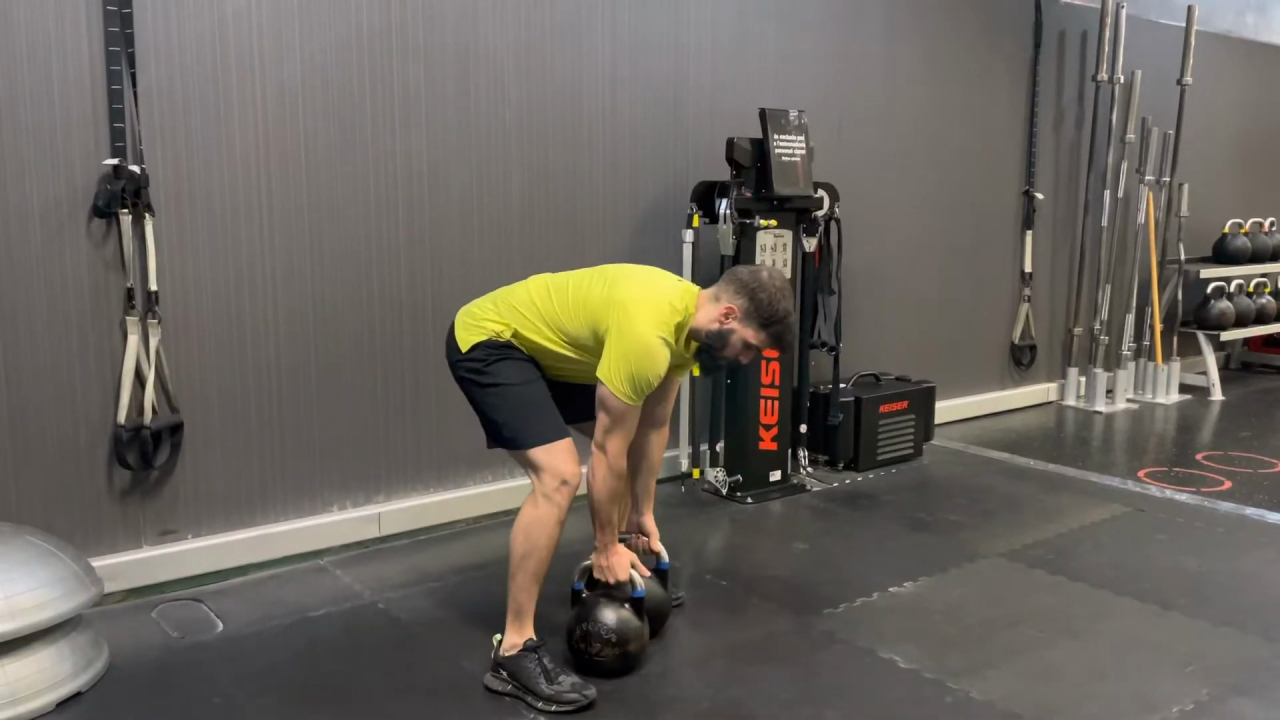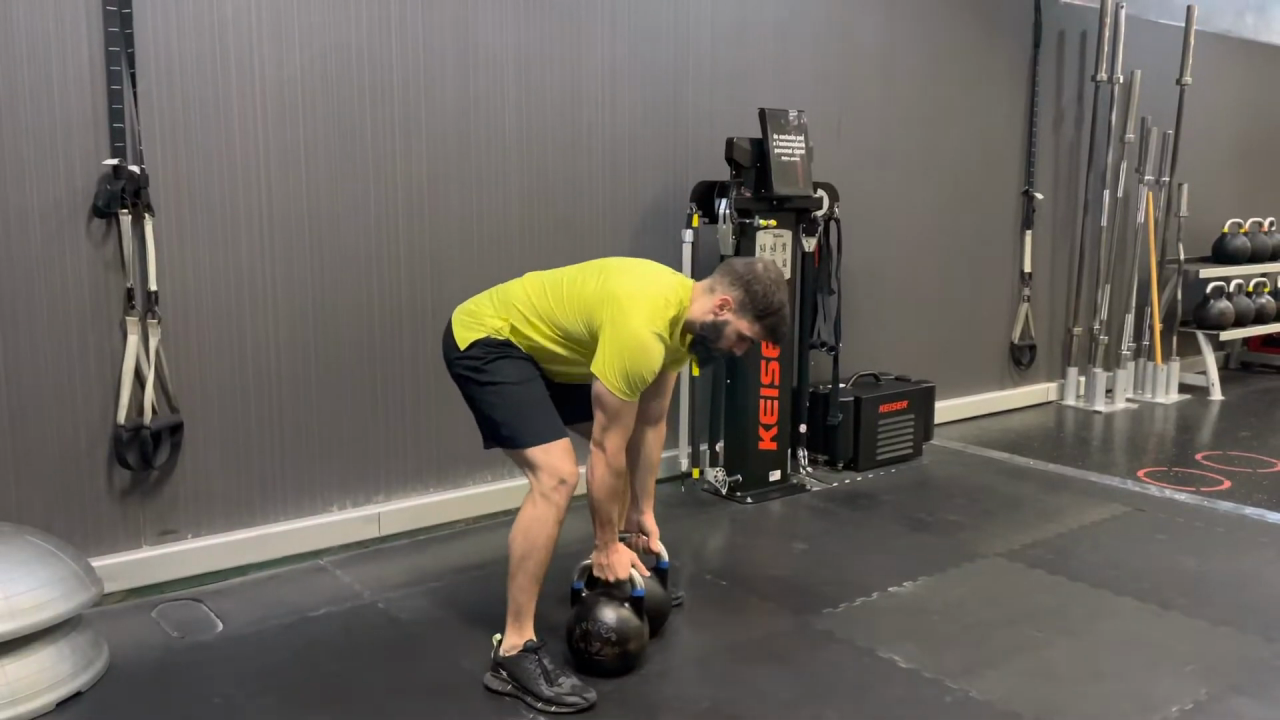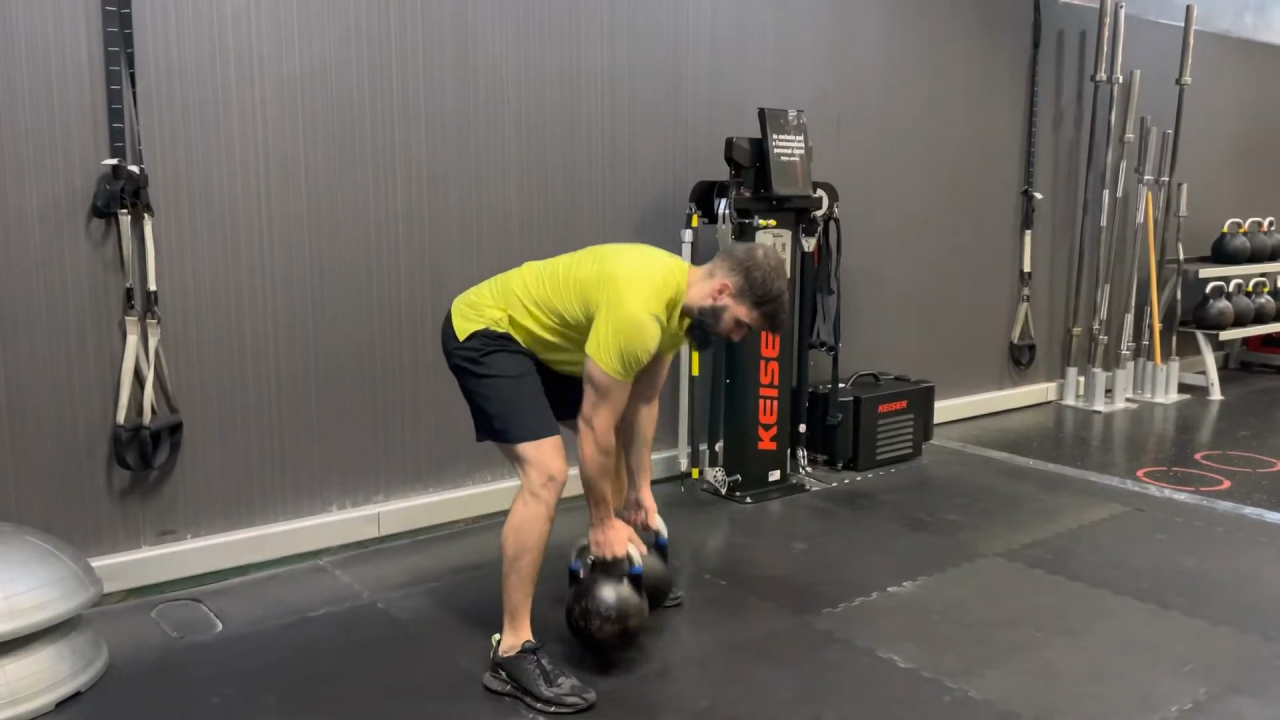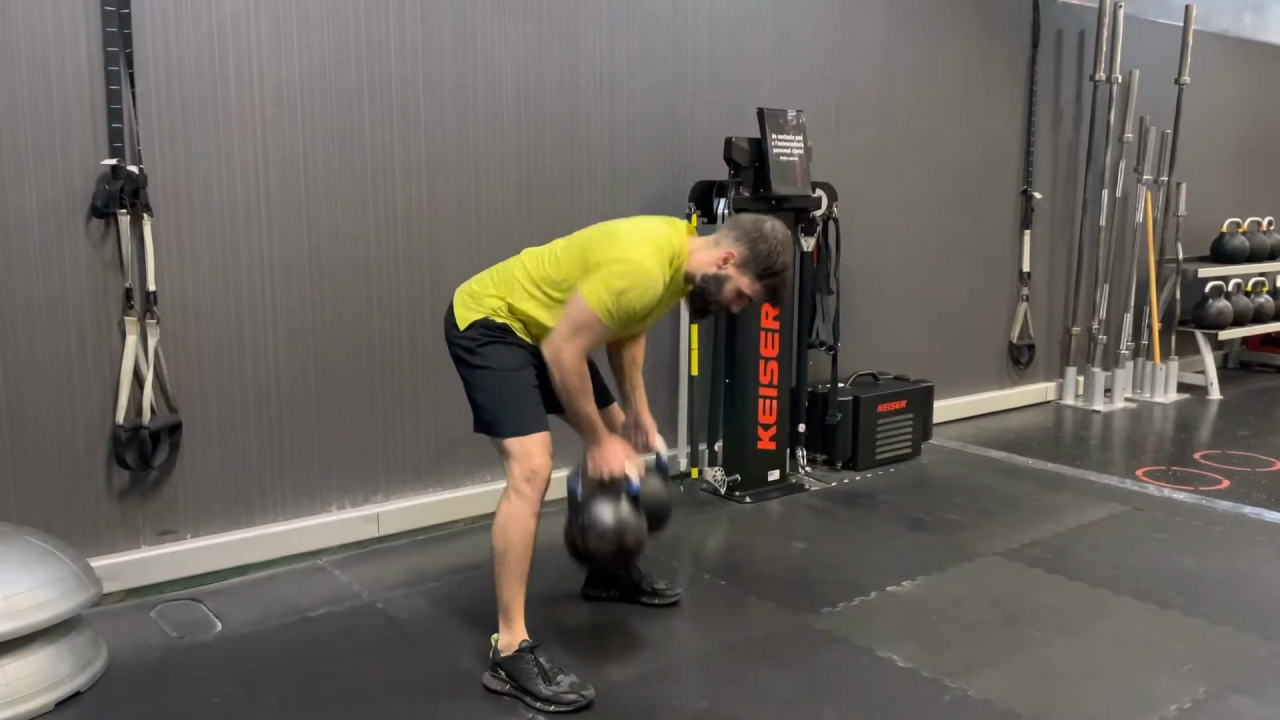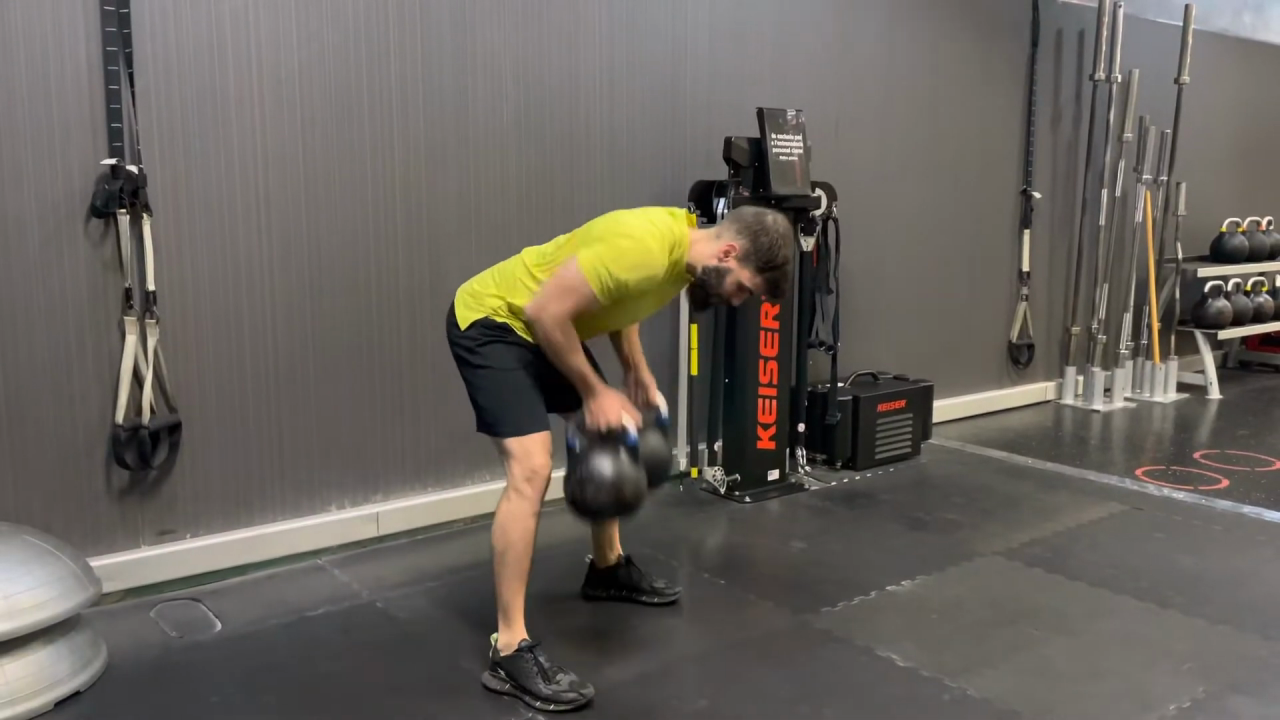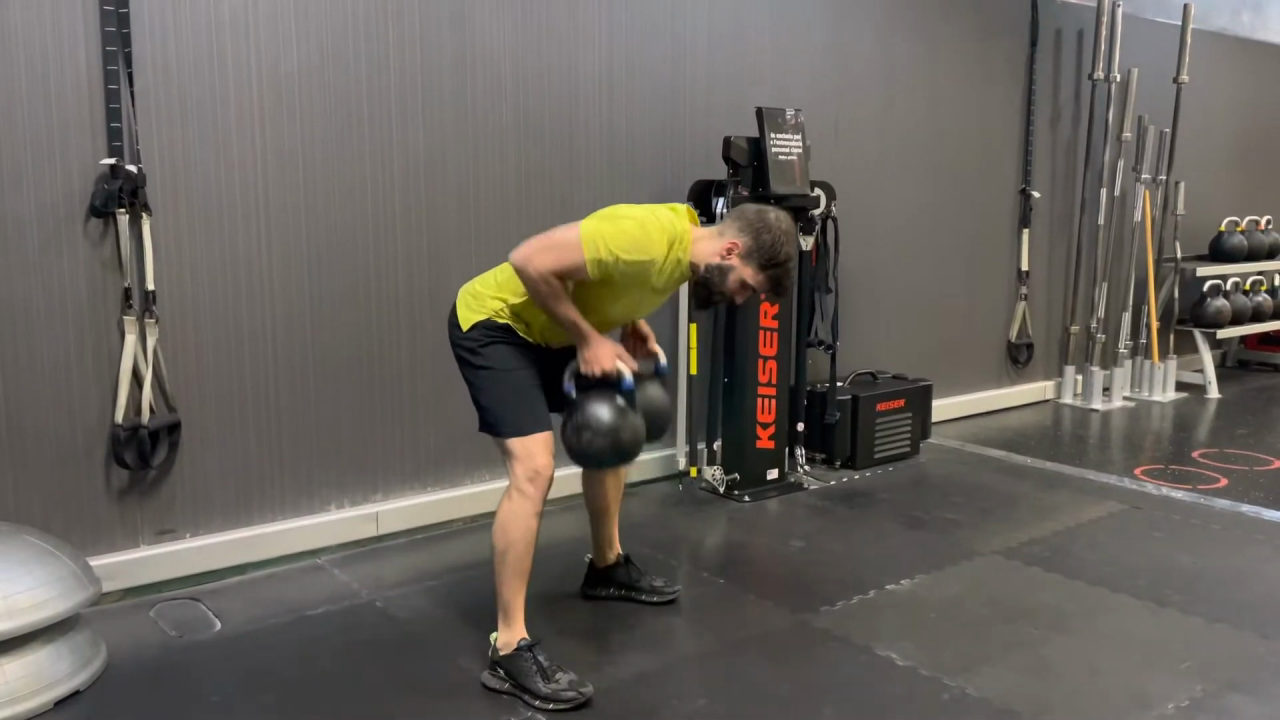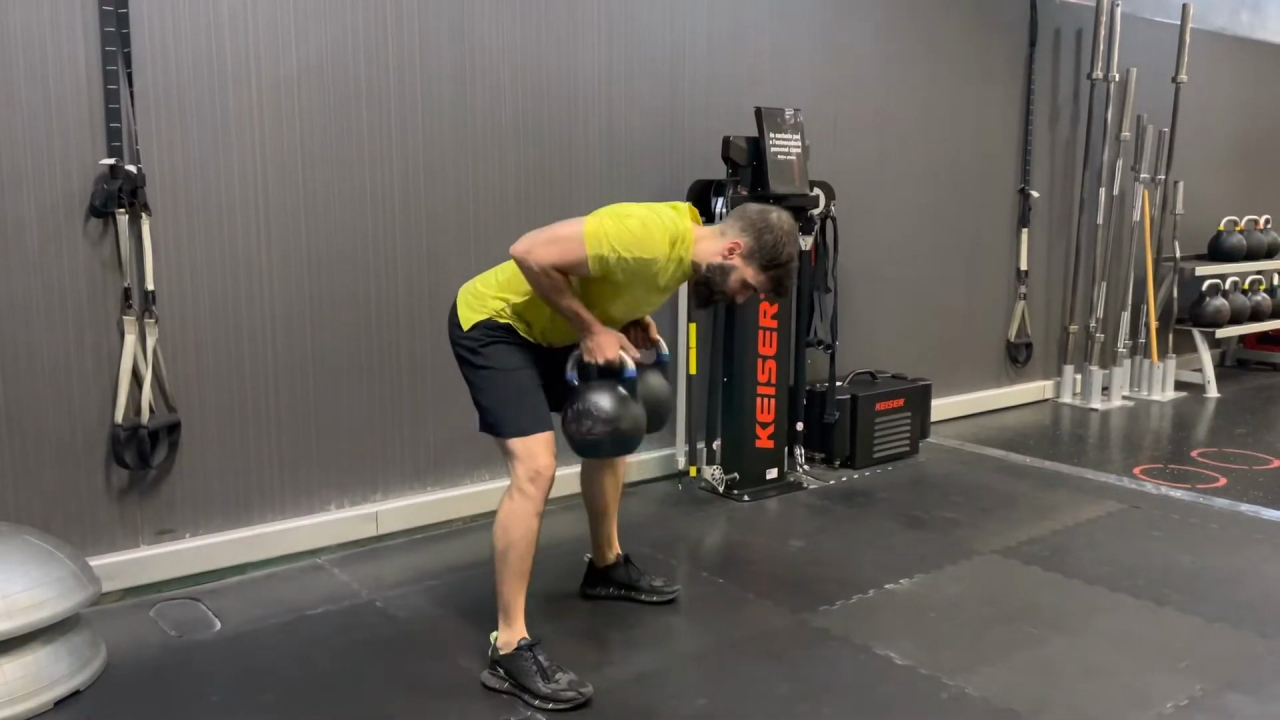
dt=0.1s
person 1, frame 1
left shoulder: (686, 318)
right shoulder: (647, 334)
left elbow: (653, 426)
right elbow: (609, 450)
left wrist: (644, 512)
right wrist: (606, 547)
left hip: (542, 342)
right hip: (488, 341)
left knee: (624, 437)
right knee: (559, 477)
left ankle: (619, 575)
right ankle: (514, 653)
person 1, frame 2
left shoulder: (681, 313)
right shoulder: (641, 329)
left elbow: (650, 423)
right elbow: (606, 449)
left wrist: (644, 510)
right wrist: (606, 546)
left hip: (537, 341)
right hip: (485, 339)
left knee: (621, 435)
right knee: (557, 476)
left ankle: (616, 574)
right ankle: (514, 652)
person 1, frame 3
left shoulder: (679, 295)
right shoulder: (640, 309)
left elbow: (645, 400)
right elbow: (594, 430)
left wrist: (640, 488)
right wrist: (605, 523)
left hip: (538, 337)
right hip: (487, 332)
left knee: (618, 456)
right knee: (547, 474)
right ankle: (512, 653)
person 1, frame 4
left shoulder: (682, 262)
right shoulder: (640, 268)
left elbow: (625, 332)
right elbow: (562, 355)
left wrist: (639, 416)
right wrist: (599, 442)
left hip: (537, 326)
right hip: (488, 322)
left knee: (616, 432)
right knee: (532, 471)
left ankle: (607, 569)
right ankle: (511, 652)
person 1, frame 5
left shoulder: (683, 246)
right shoulder: (644, 249)
right elbow: (544, 309)
left wrist: (637, 372)
right wrist: (594, 392)
left hip: (541, 327)
right hip: (491, 320)
left knee: (611, 434)
right knee: (531, 470)
left ankle: (607, 567)
right ankle: (510, 650)
person 1, frame 6
left shoulder: (684, 242)
right shoulder: (645, 238)
right elbow: (528, 259)
left wrist: (634, 329)
right wrist: (588, 342)
left hip: (543, 326)
right hip: (493, 321)
right knee: (534, 469)
left ankle: (606, 566)
right ankle: (510, 649)
person 1, frame 7
left shoulder: (688, 240)
right shoulder: (646, 237)
right elbow: (530, 252)
left wrist: (637, 321)
right wrist: (595, 332)
left hip: (546, 323)
right hip: (493, 320)
right knee: (536, 469)
left ankle: (606, 565)
right ankle: (510, 650)
